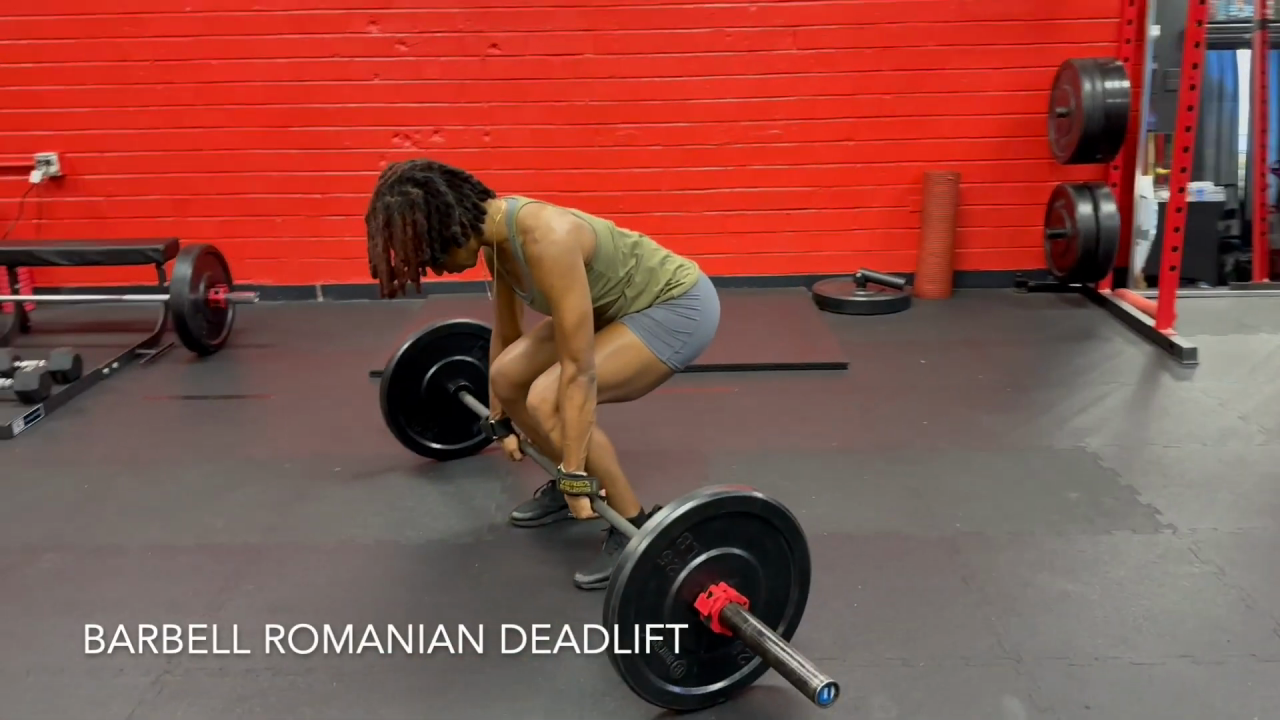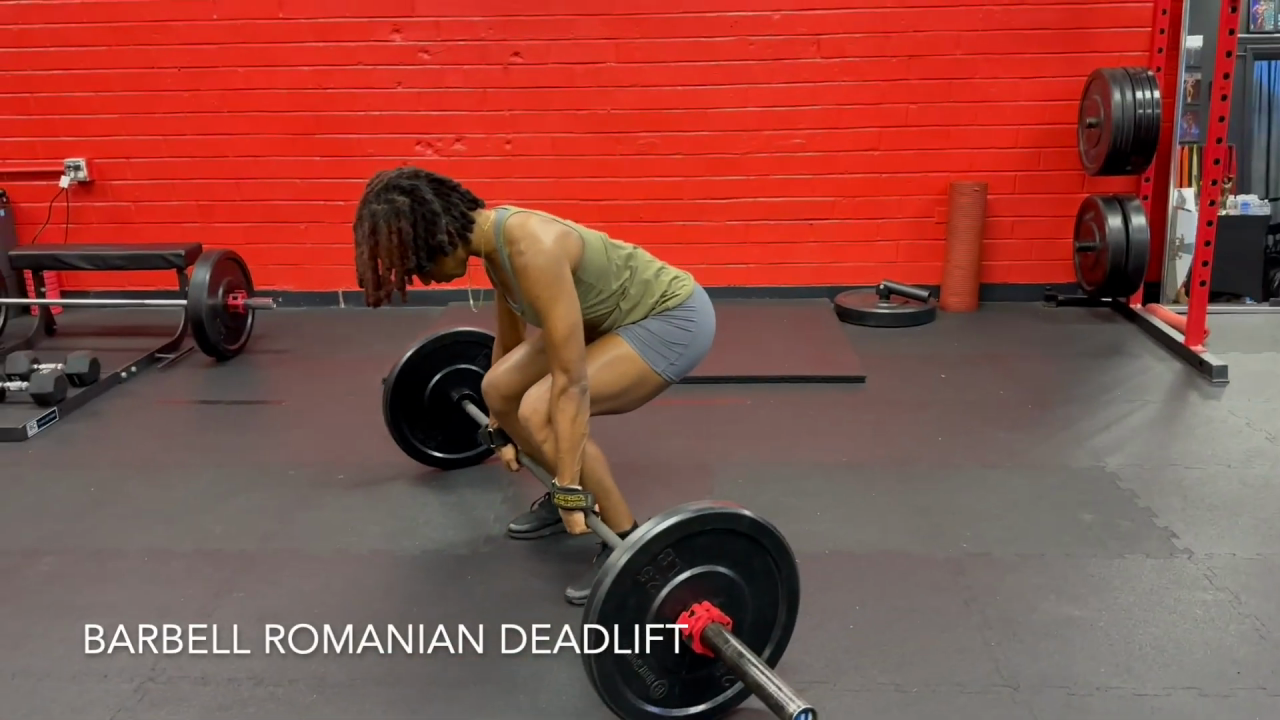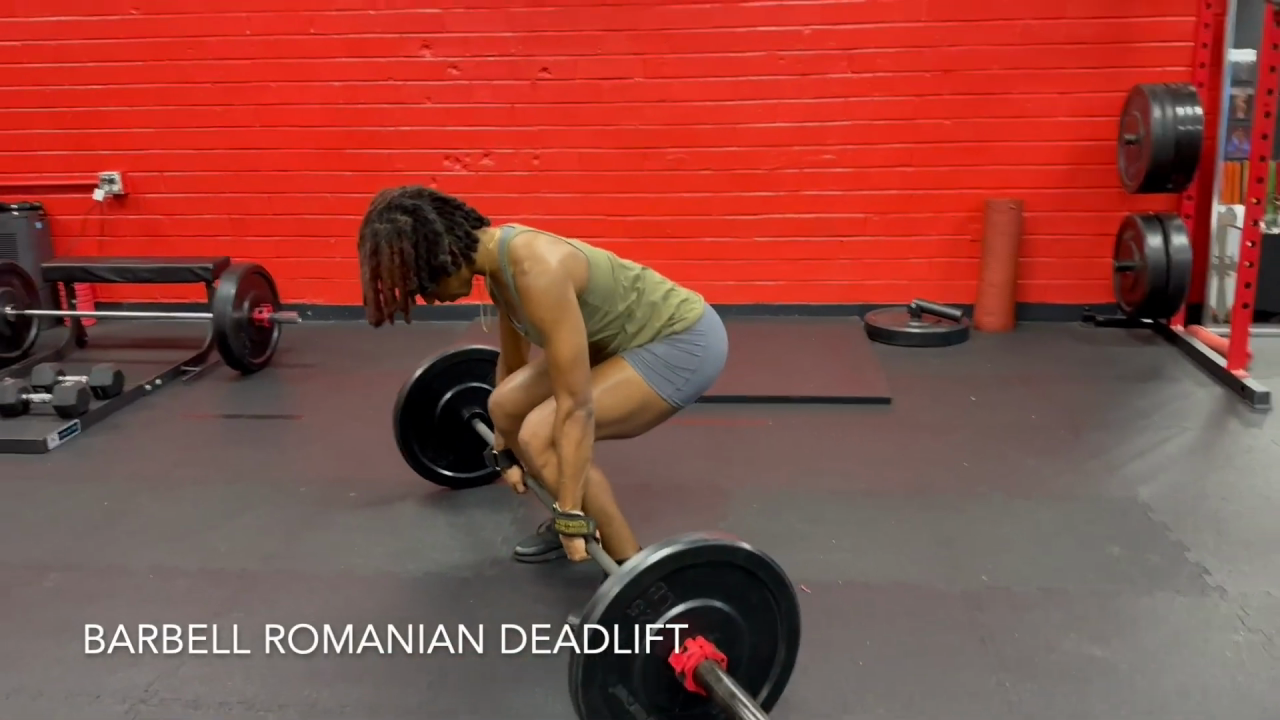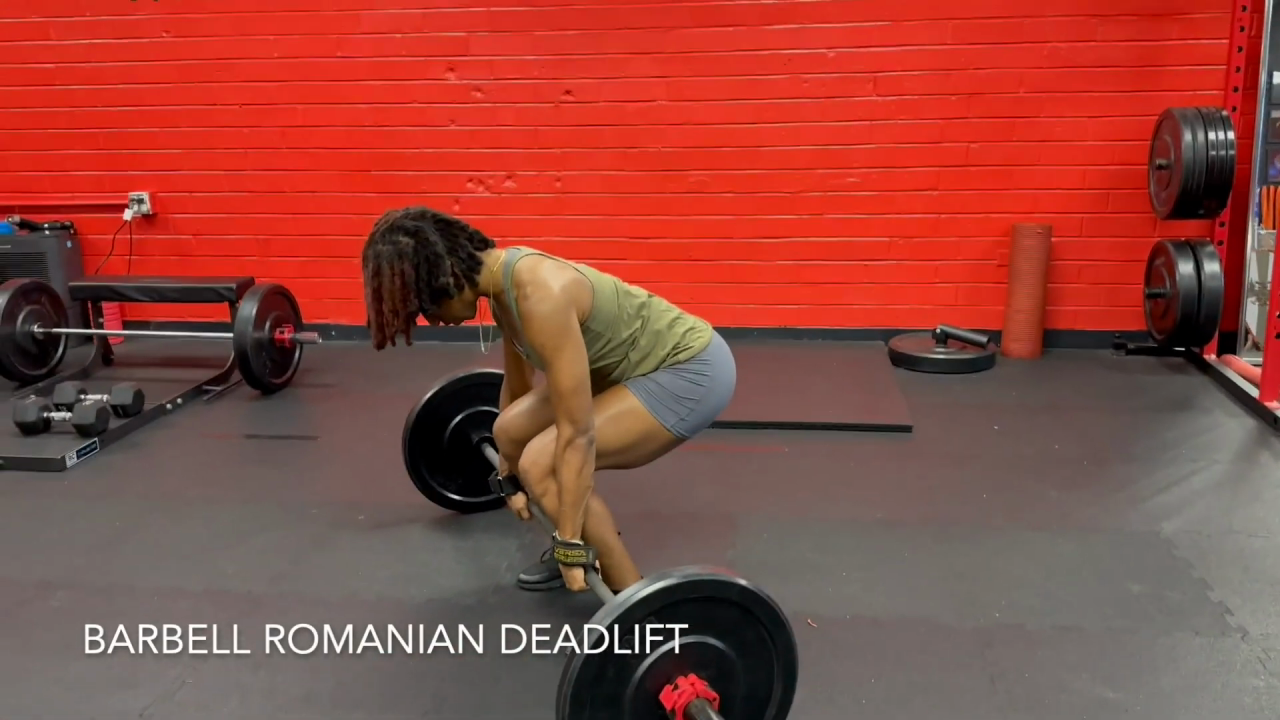
dt=0.3s
person 1, frame 1
left shoulder: (545, 240)
right shoulder: (496, 231)
left elbow: (579, 370)
right elbow: (505, 333)
left wrist: (576, 476)
right wrist: (499, 420)
left hip: (679, 305)
right hip: (618, 304)
left knee: (548, 400)
right knee: (507, 377)
left ankle: (637, 530)
right ankle: (567, 490)
person 1, frame 2
left shoulder: (532, 250)
right shoulder: (491, 238)
left elbow: (572, 381)
right elbow: (508, 339)
left wrist: (570, 489)
right wrist: (499, 430)
left hip: (675, 317)
right hip: (616, 315)
left knee: (539, 411)
right knee: (499, 388)
right ankle: (567, 499)
person 1, frame 3
left shoulder: (536, 271)
right shoulder: (496, 256)
left elbow: (576, 405)
right elbow: (511, 360)
left wrist: (571, 516)
right wrist: (505, 452)
left hip: (685, 340)
left knee: (542, 437)
right knee: (505, 406)
right ankle: (581, 519)
person 1, frame 4
left shoulder: (539, 296)
right shoulder: (503, 279)
left elbow: (576, 433)
right elbow: (516, 385)
left wrist: (570, 546)
right wrist: (510, 479)
left hip: (691, 369)
left knee: (542, 464)
right knee: (509, 432)
right ankle: (590, 544)
